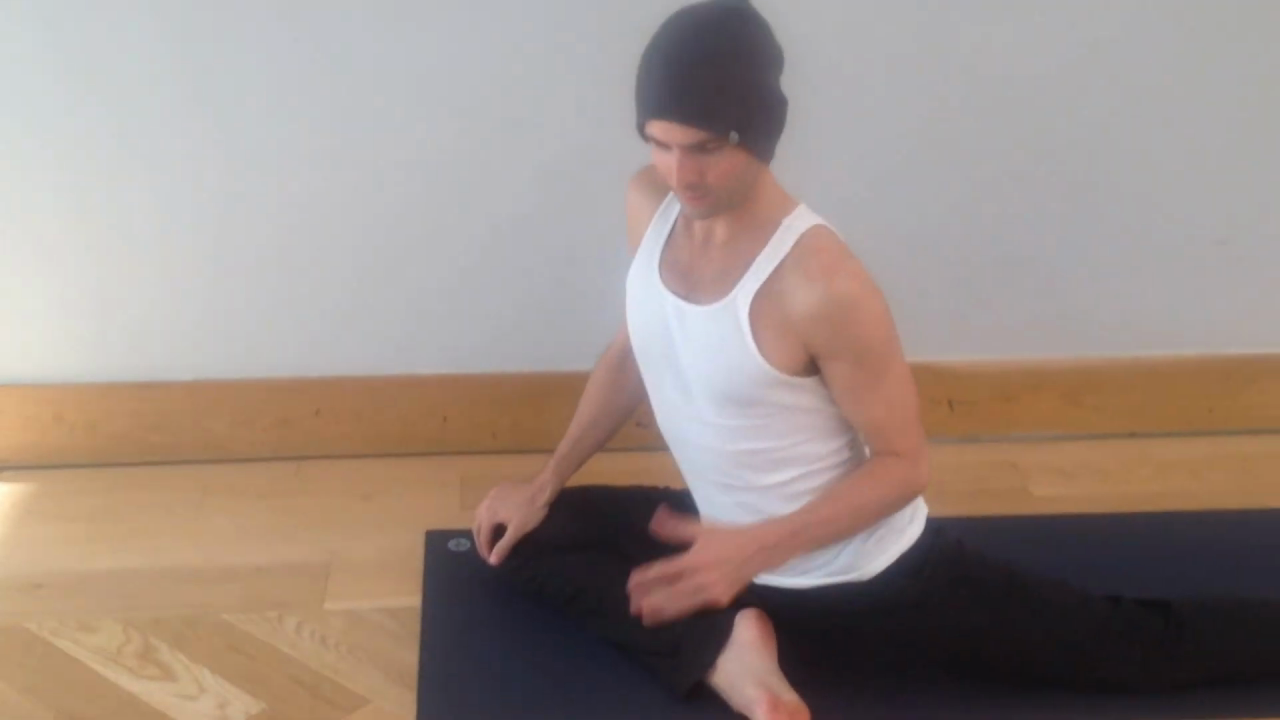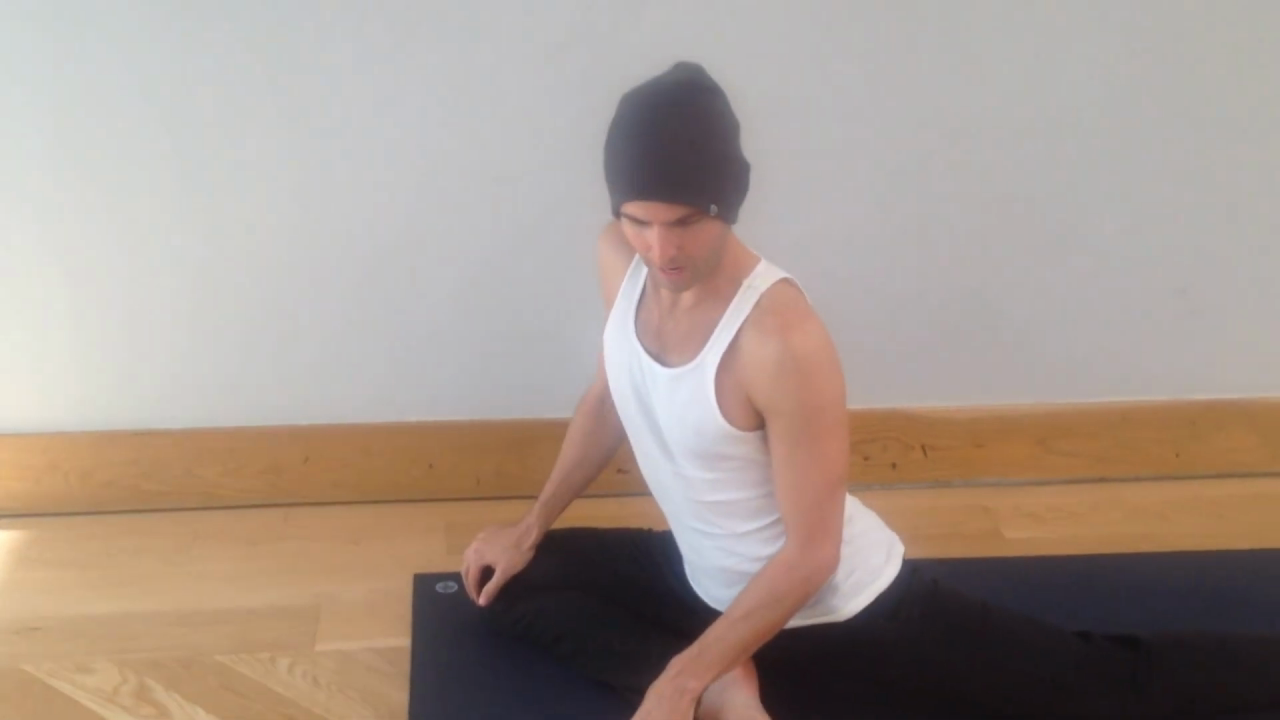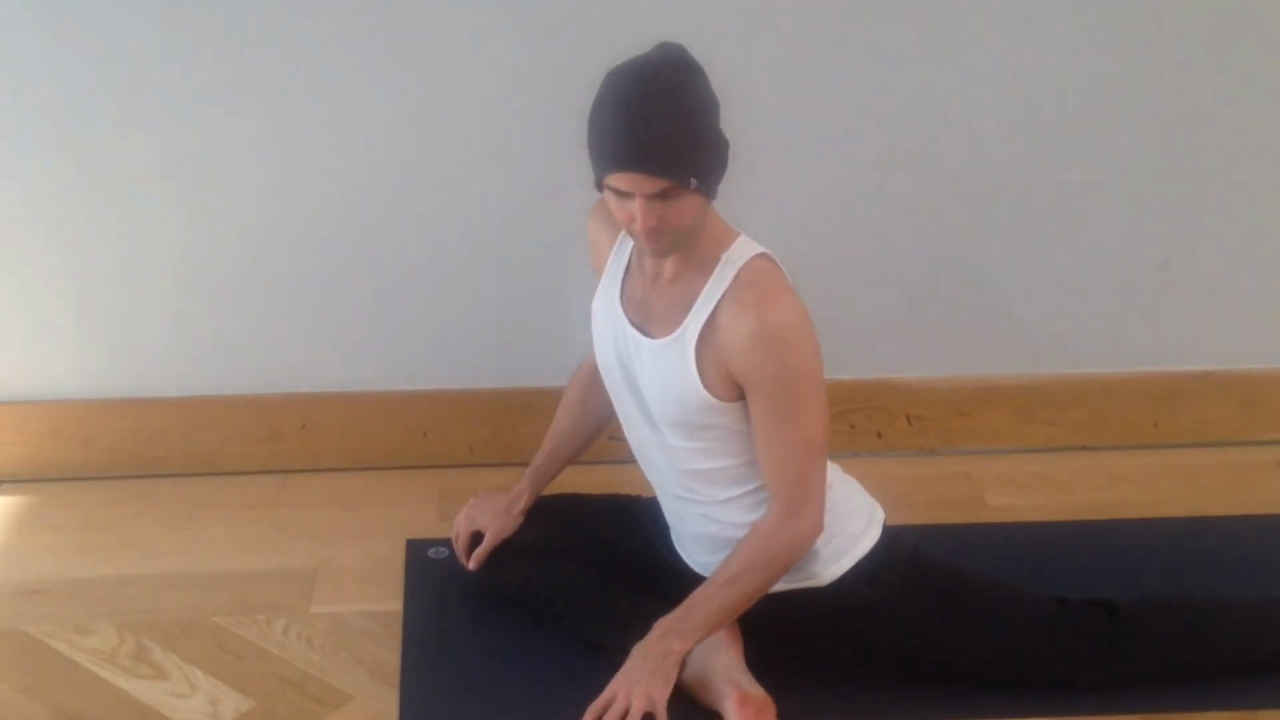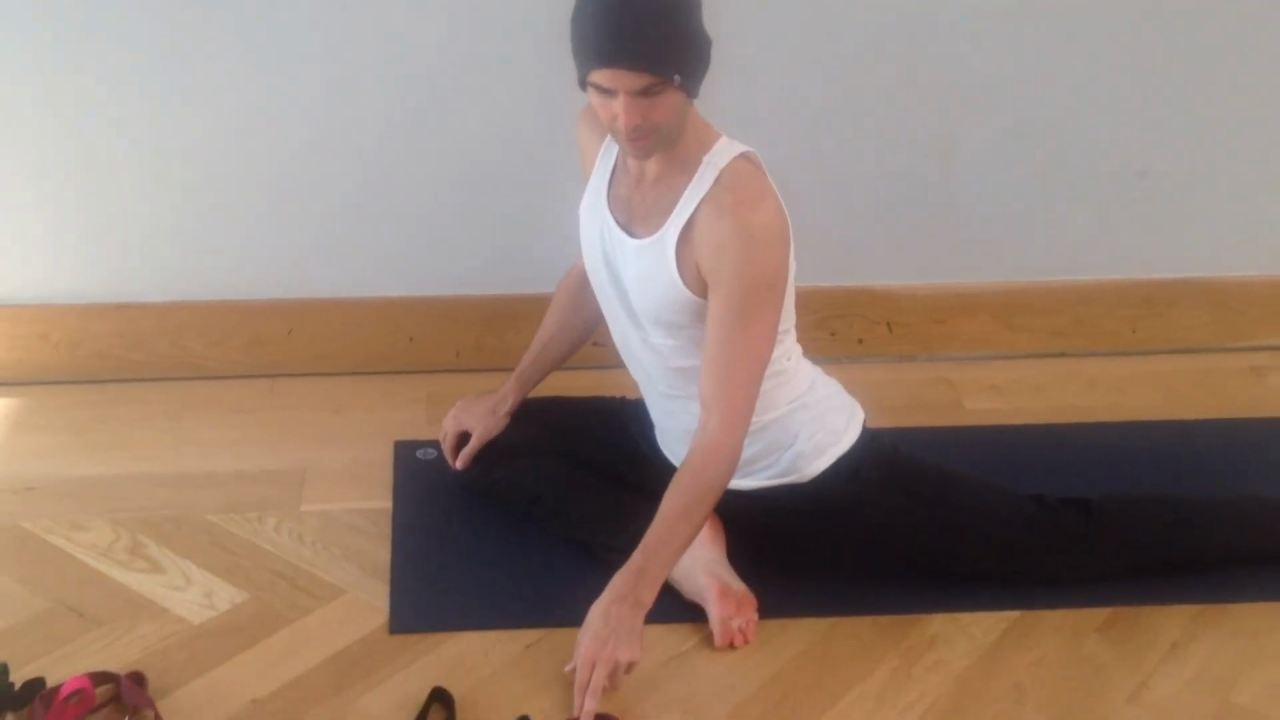
dt=1s
person 1, frame 1
left shoulder: (820, 282)
right shoulder: (647, 202)
left elbow: (902, 464)
right elbow: (635, 352)
left wrist: (755, 549)
right wrist: (546, 480)
left hip: (862, 574)
right hip: (727, 538)
left knee: (1128, 644)
right knee: (524, 539)
right ankle: (721, 651)
person 1, frame 2
left shoulder: (780, 338)
right shoulder: (619, 257)
left elbow: (812, 554)
right elbow: (611, 394)
right wrist: (533, 523)
left hip: (843, 613)
right hip: (710, 581)
right knee: (513, 580)
person 1, frame 3
left shoulder: (758, 313)
right shoulder: (608, 233)
left elbow: (795, 522)
right elbow: (605, 368)
left wrist: (664, 640)
right wrist: (522, 490)
left hip: (823, 577)
right hip: (695, 546)
left knee: (1080, 644)
right knee: (503, 545)
person 1, frame 4
left shoulder: (738, 211)
right shoulder: (598, 135)
left elbow: (723, 436)
right elbow: (594, 277)
left wrist: (628, 592)
right wrist: (508, 393)
left hip: (801, 472)
right hip: (675, 445)
left knee: (1053, 540)
right knee: (490, 449)
right ankle: (686, 546)
